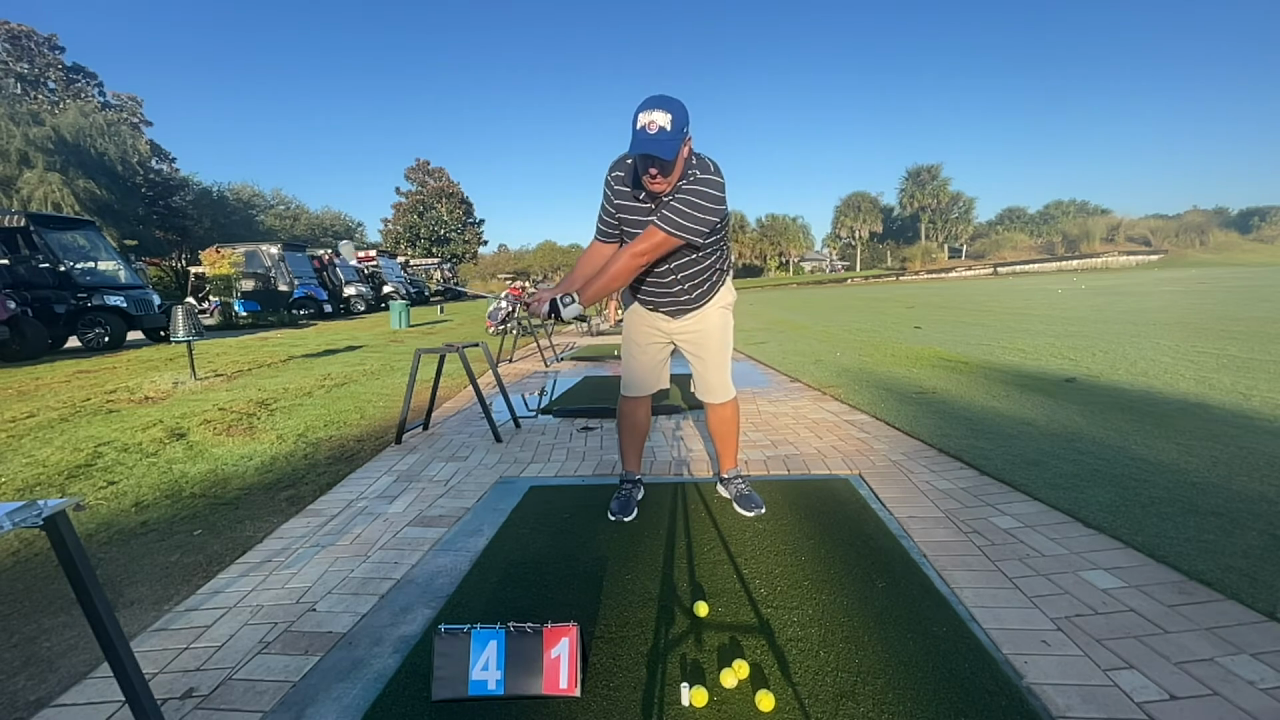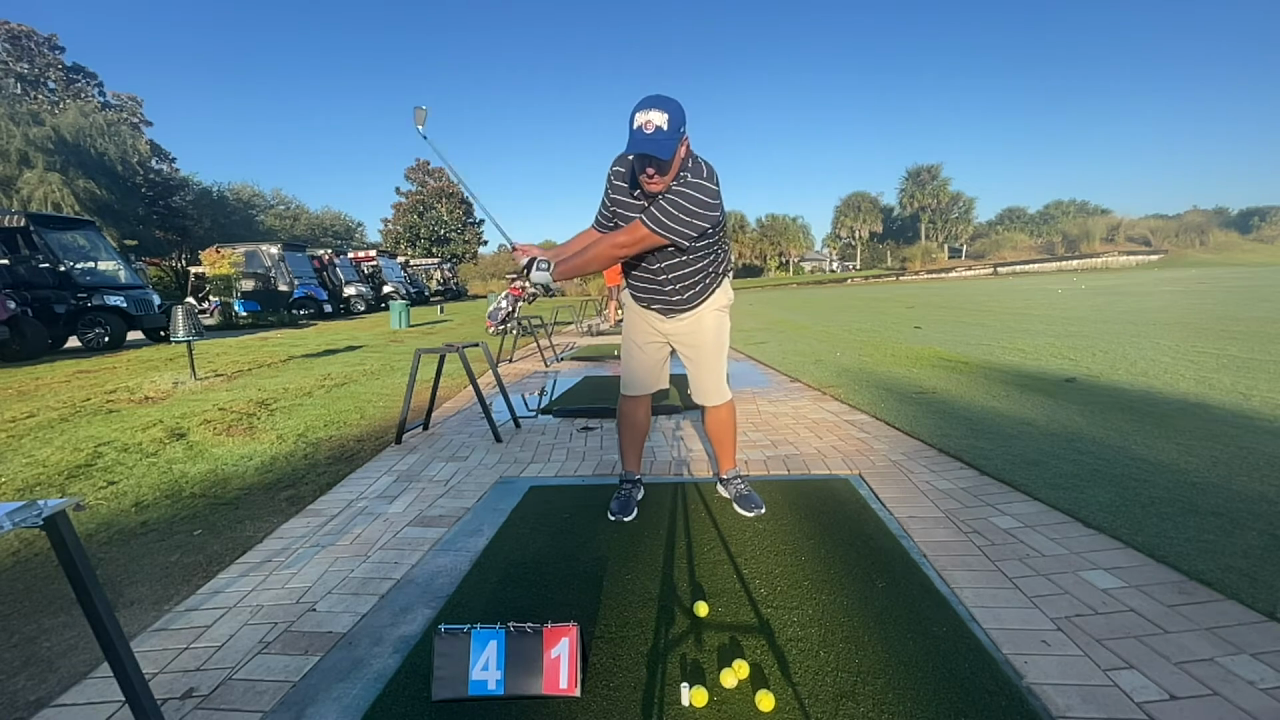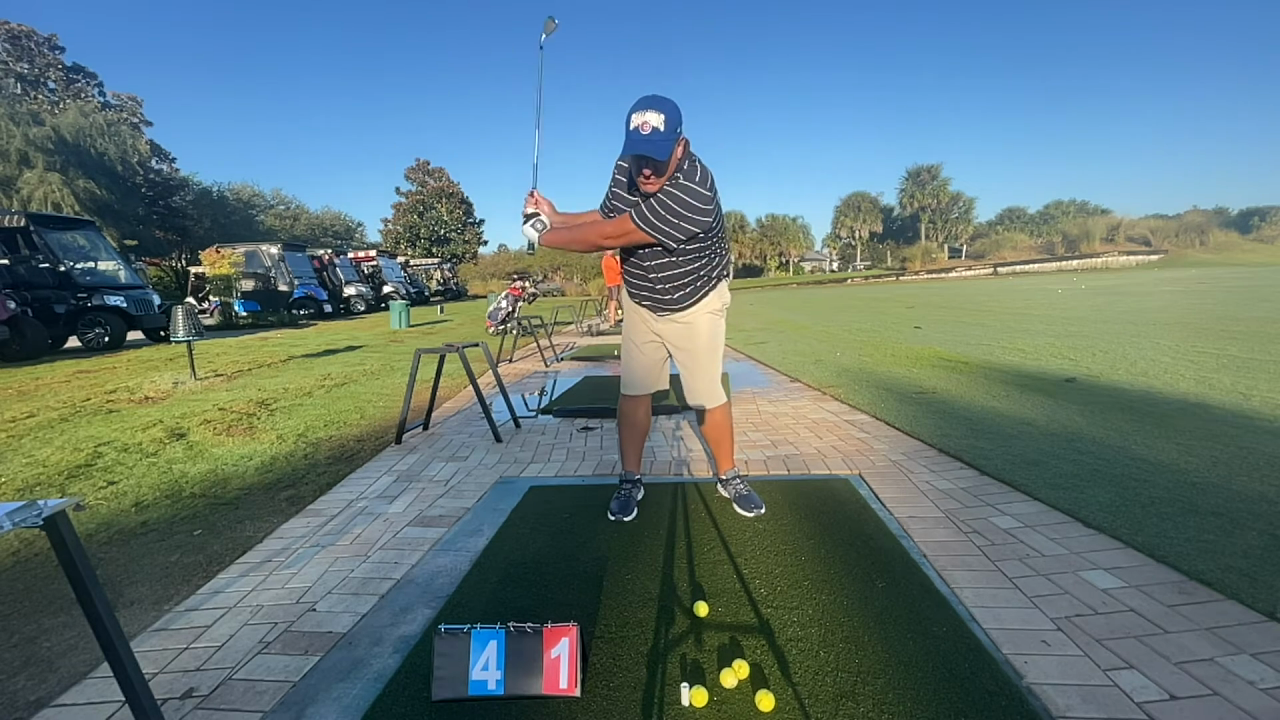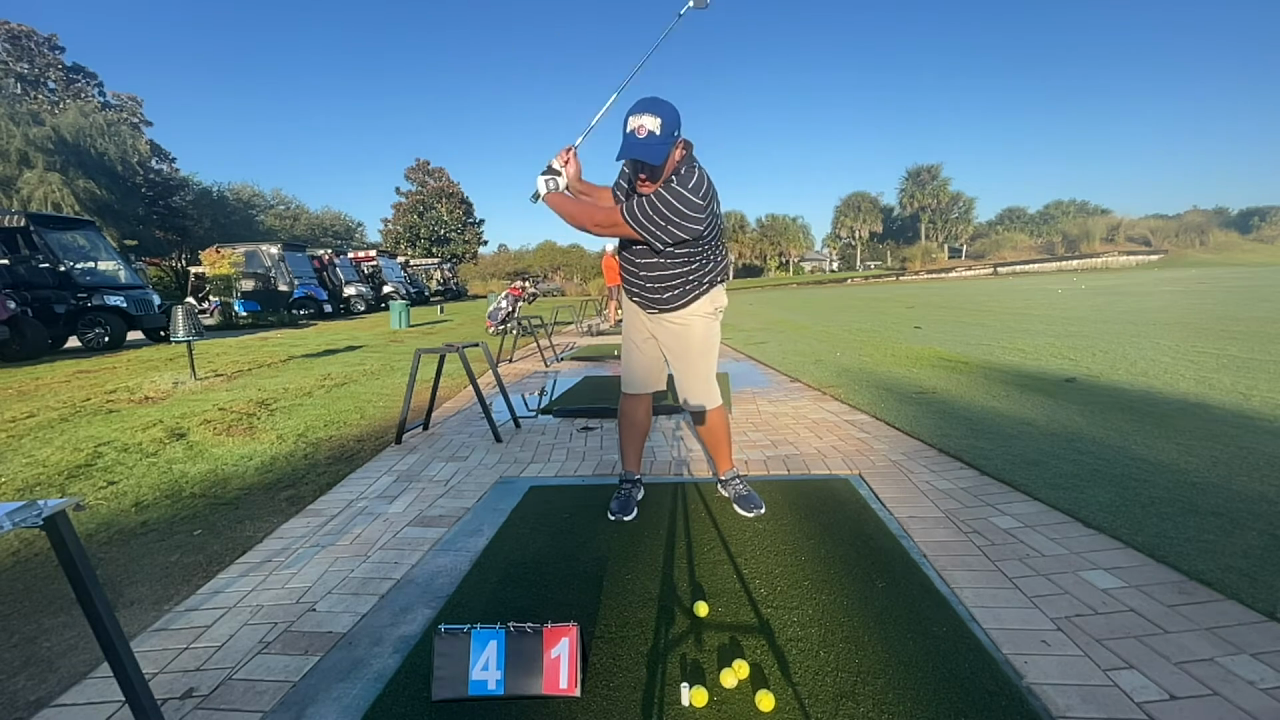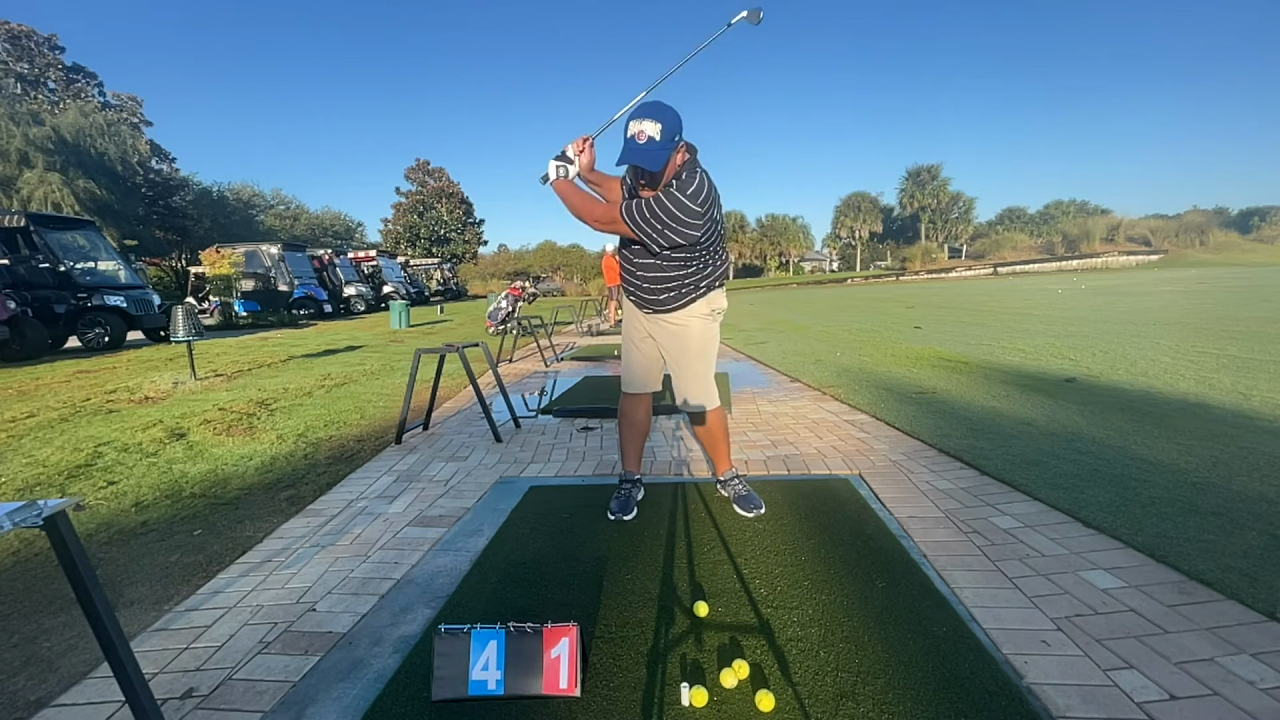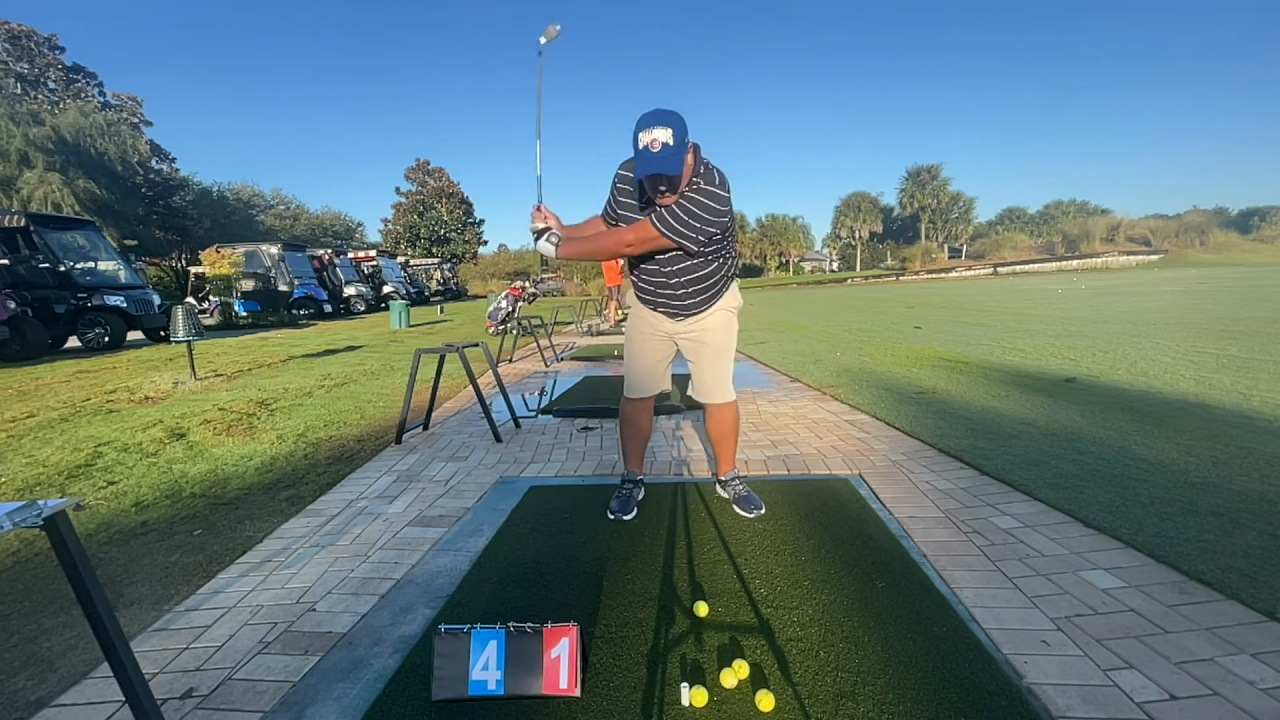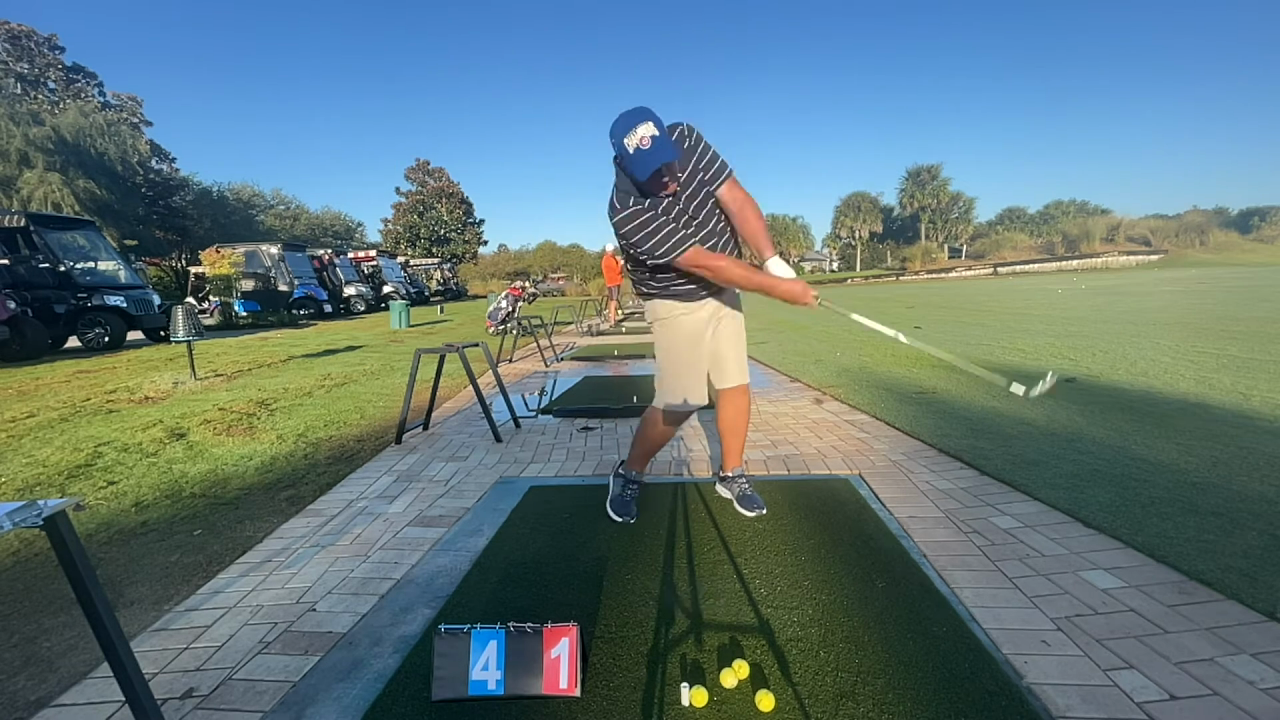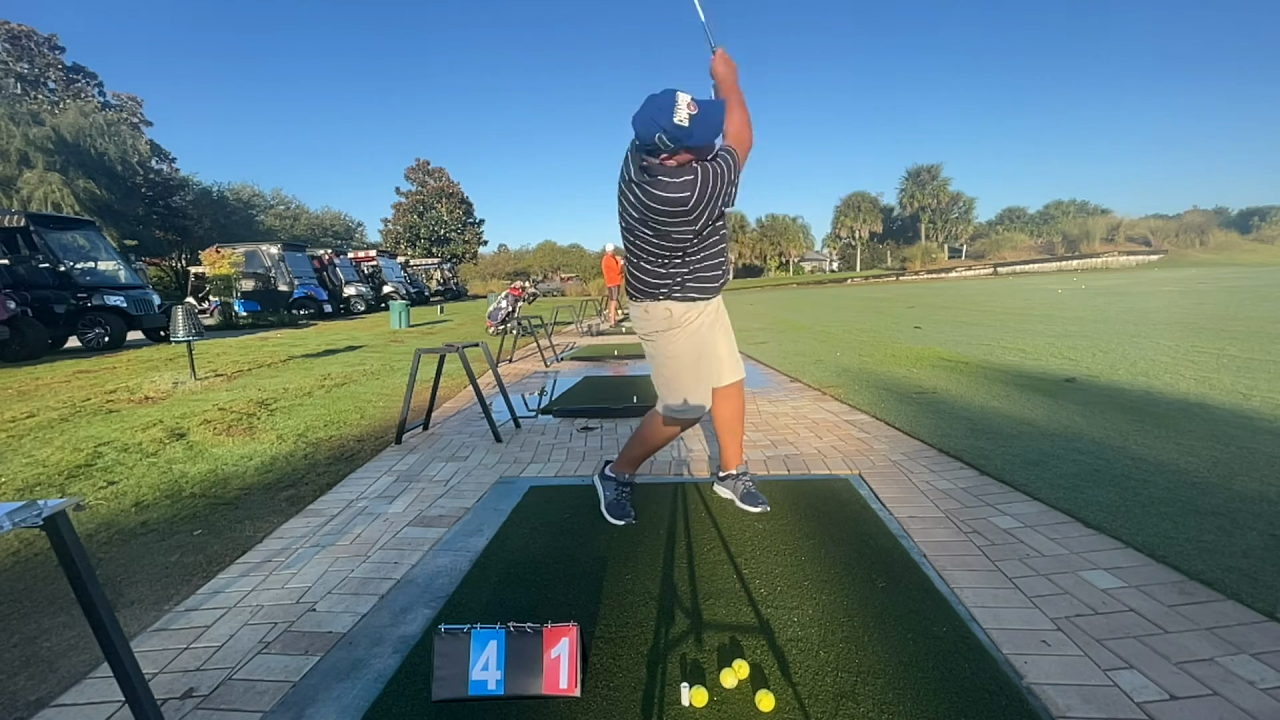
dt=0.2s
person 1, frame 1
left shoulder: (706, 184)
right shoulder: (620, 175)
left elbow: (639, 255)
right elbow: (604, 246)
left wrist: (574, 302)
right wrist: (558, 292)
left hip: (704, 302)
right hip: (644, 304)
left knee: (718, 391)
right knee: (635, 392)
left ankle: (730, 476)
right ankle: (631, 480)
person 1, frame 2
left shoulder: (699, 188)
right shoulder: (621, 171)
left elbow: (620, 247)
right elbow: (600, 233)
left wrist: (551, 273)
right wrist: (547, 255)
left hip: (701, 304)
right hip: (642, 303)
left knee: (714, 393)
right knee: (634, 391)
left ankle: (729, 476)
right ankle: (631, 480)
person 1, frame 3
left shoulder: (692, 192)
right shoulder: (627, 167)
left elbow: (609, 237)
right elbow: (606, 218)
left wrist: (543, 234)
right wrist: (555, 217)
left hip: (696, 306)
right hip: (641, 302)
left knee: (707, 396)
right knee: (634, 391)
left ankle: (728, 476)
right ankle: (630, 480)
person 1, frame 4
left shoulder: (686, 197)
right shoulder: (639, 166)
left elbow: (603, 223)
right elbow: (616, 202)
left wrist: (552, 191)
right wrist: (574, 184)
left hip: (691, 307)
right hip: (639, 302)
left knee: (701, 399)
right knee: (634, 391)
left ankle: (728, 476)
right ankle: (630, 480)
person 1, frame 5
left shoulder: (686, 201)
right shoulder: (647, 168)
left elbow: (605, 219)
right elbow: (624, 197)
left wrist: (559, 180)
right wrist: (586, 173)
left hip: (690, 309)
right hip: (640, 302)
left knee: (698, 400)
right knee: (635, 390)
left ankle: (727, 476)
right ankle: (631, 479)
person 1, frame 6
left shoulder: (710, 192)
right shoulder: (628, 175)
left elbow: (629, 242)
right elbow: (607, 223)
left wrist: (559, 247)
right wrist: (563, 231)
left hip: (707, 308)
right hip: (650, 307)
left knee: (718, 395)
right knee: (638, 394)
left ankle: (728, 476)
right ankle: (632, 480)
person 1, frame 7
left shoulder: (684, 143)
right shoulder: (630, 213)
left elbow: (736, 200)
right elbow: (707, 263)
left wrist: (773, 259)
right wrist: (774, 285)
left hip: (723, 294)
right hip: (674, 305)
left knee: (734, 385)
right knee: (677, 403)
left ankle: (731, 475)
right ankle: (629, 475)
person 1, frame 8
left shoulder: (650, 141)
right shoulder: (686, 192)
left elbow: (715, 133)
right elbow: (738, 147)
right wrist: (728, 82)
left hip: (699, 296)
right hip: (670, 310)
left knee: (728, 379)
right knee: (686, 408)
left ankle: (731, 473)
right ankle: (617, 474)
